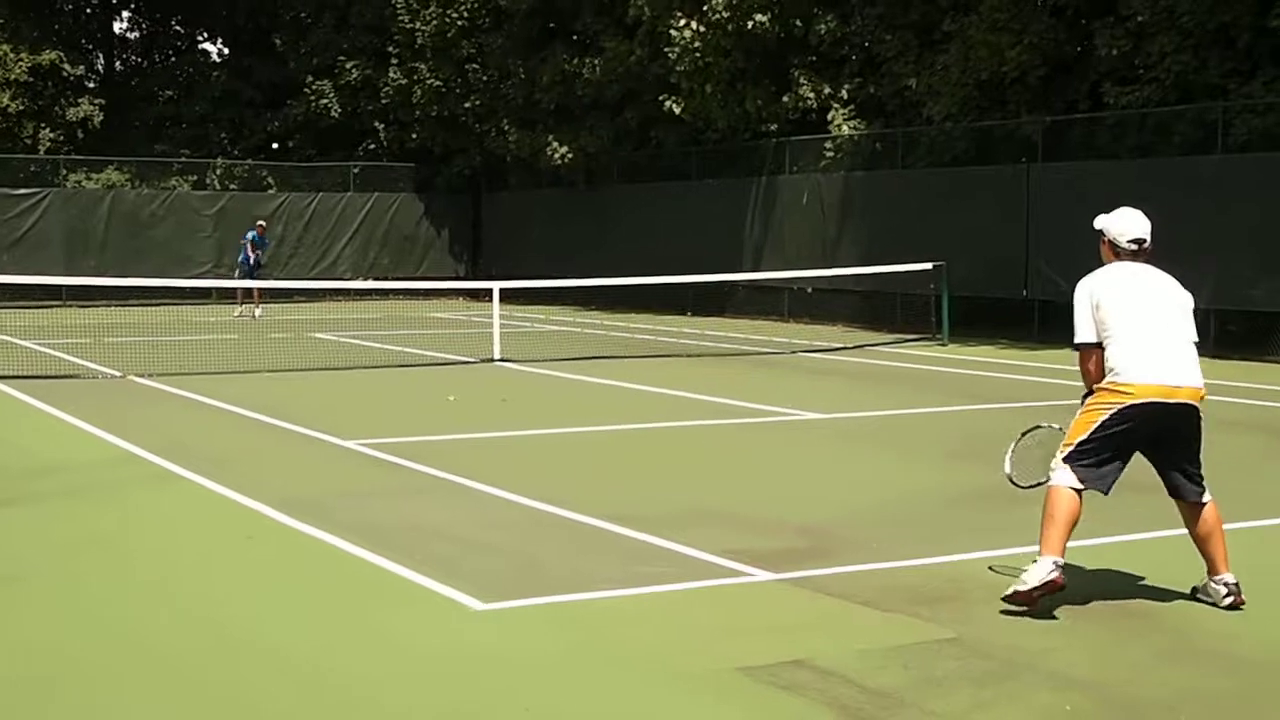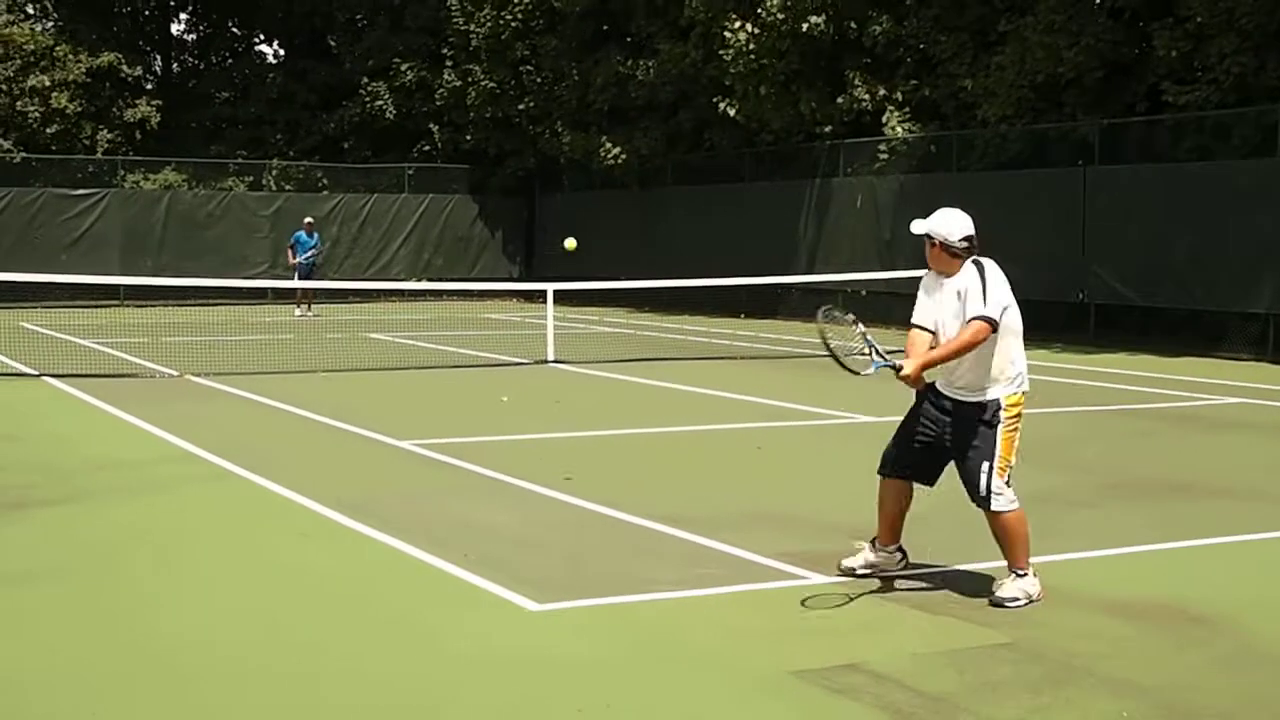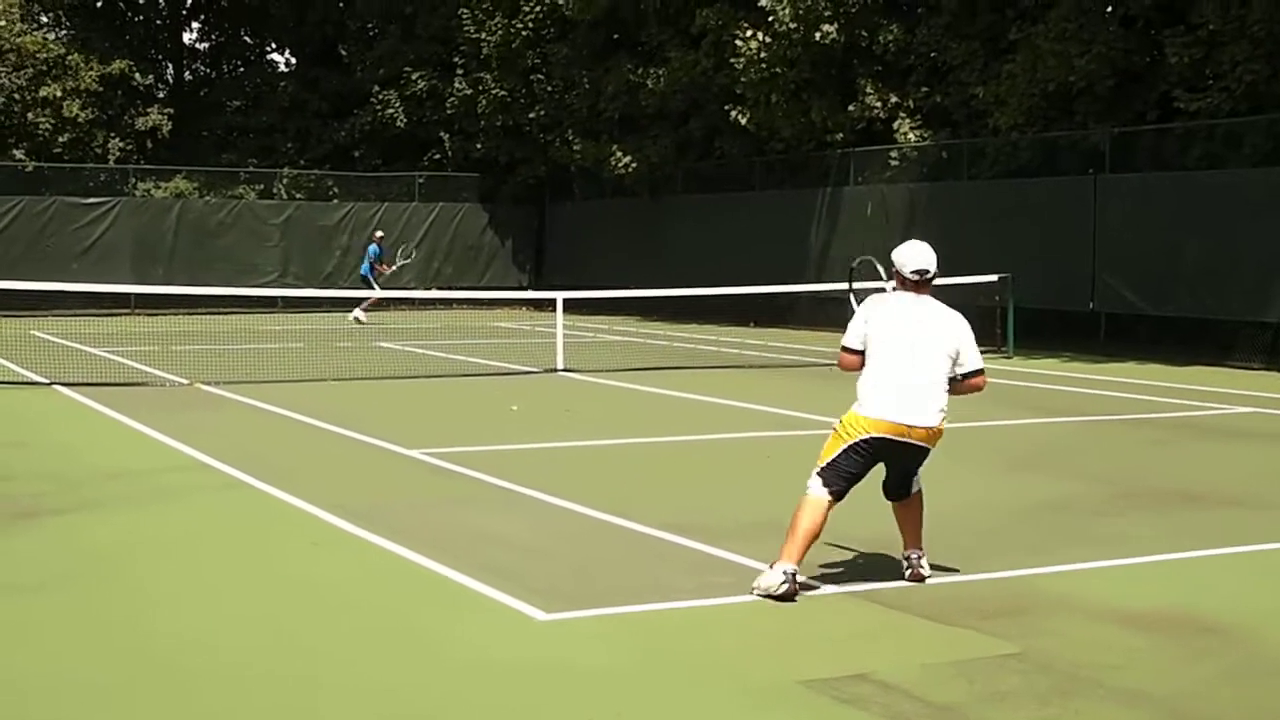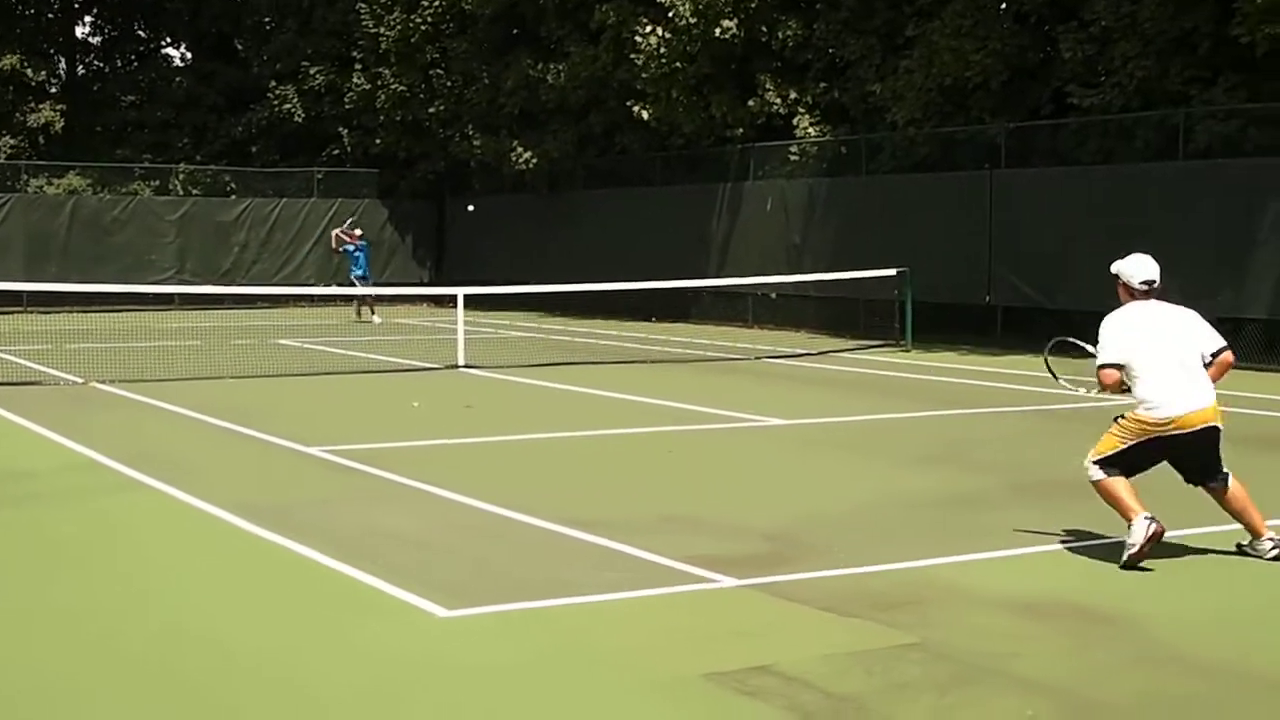
dt=1s
person 1, frame 1
left shoulder: (1092, 284)
right shoulder: (1173, 286)
left elbow: (1090, 359)
left wrist: (1100, 401)
left hip: (1129, 392)
right hip: (1186, 393)
left knee: (1070, 471)
right knee: (1190, 488)
left ankle: (1048, 565)
right ankle: (1223, 582)
person 1, frame 2
left shoulder: (983, 274)
right shoulder: (931, 281)
left elbow: (977, 332)
right elbow: (920, 334)
left wrist: (925, 363)
right wrist: (915, 366)
left hip: (993, 401)
right hip: (943, 394)
left knee: (992, 490)
right knee: (897, 466)
left ankle: (1022, 577)
right ankle: (886, 551)
person 1, frame 3
left shoulder: (875, 305)
right shoulder: (955, 321)
left elbow: (848, 361)
right elbow: (975, 381)
left hip: (872, 420)
right hip: (925, 429)
left knee: (820, 489)
right knee: (903, 485)
left ankle: (784, 571)
right ankle: (916, 559)
person 1, frame 4
left shoulder: (1115, 321)
right shoulder: (1185, 315)
left elbow: (1109, 380)
right elbow: (1226, 358)
left hip: (1157, 419)
right hip: (1204, 415)
left knee: (1100, 467)
right knee: (1216, 480)
left ankle: (1141, 522)
